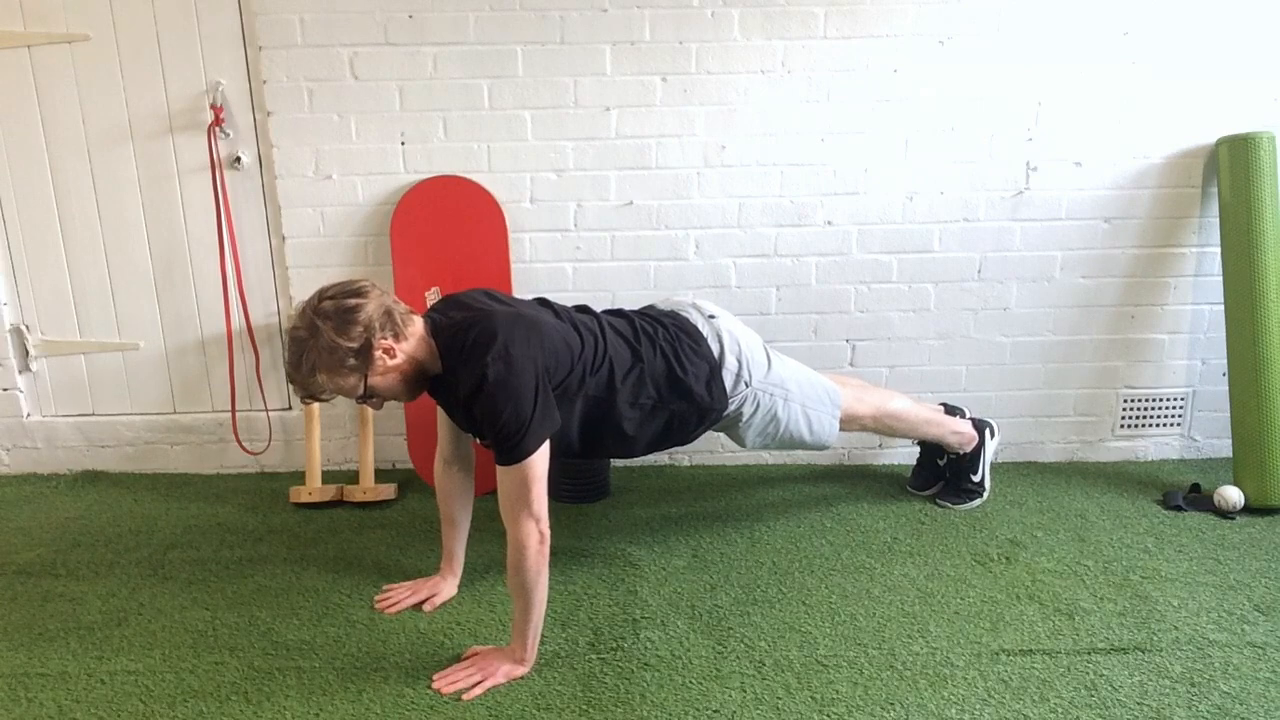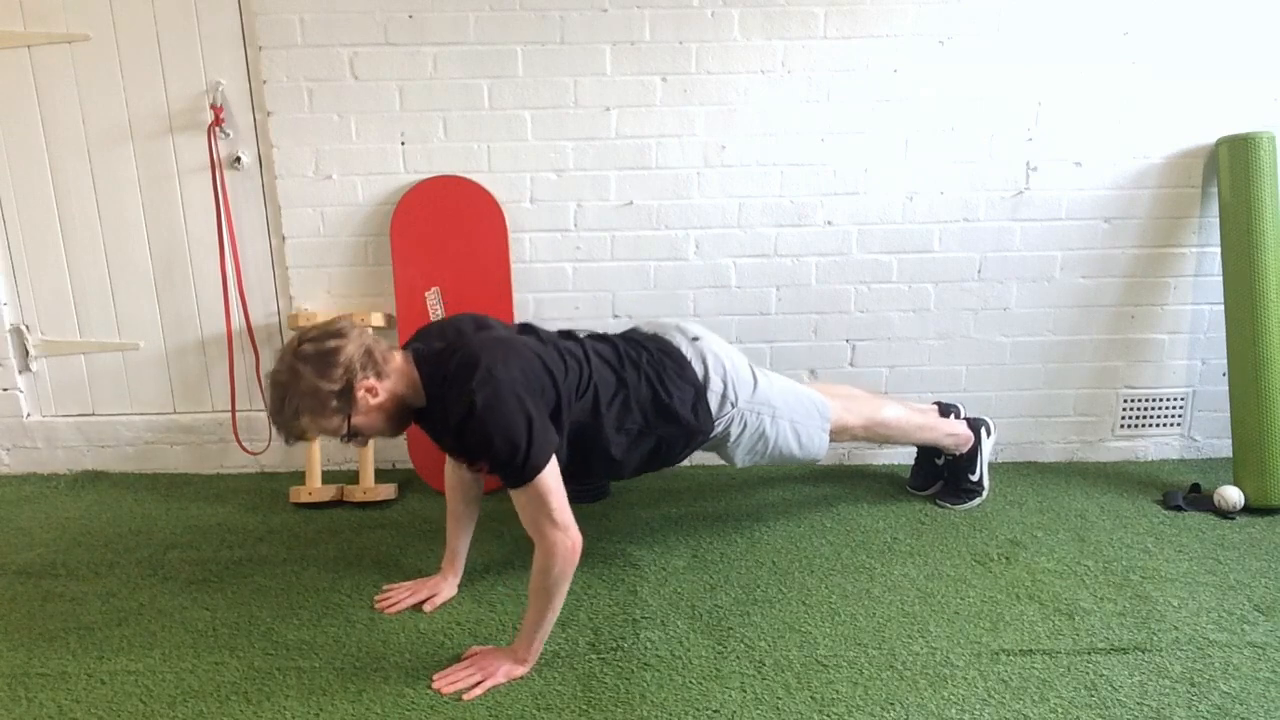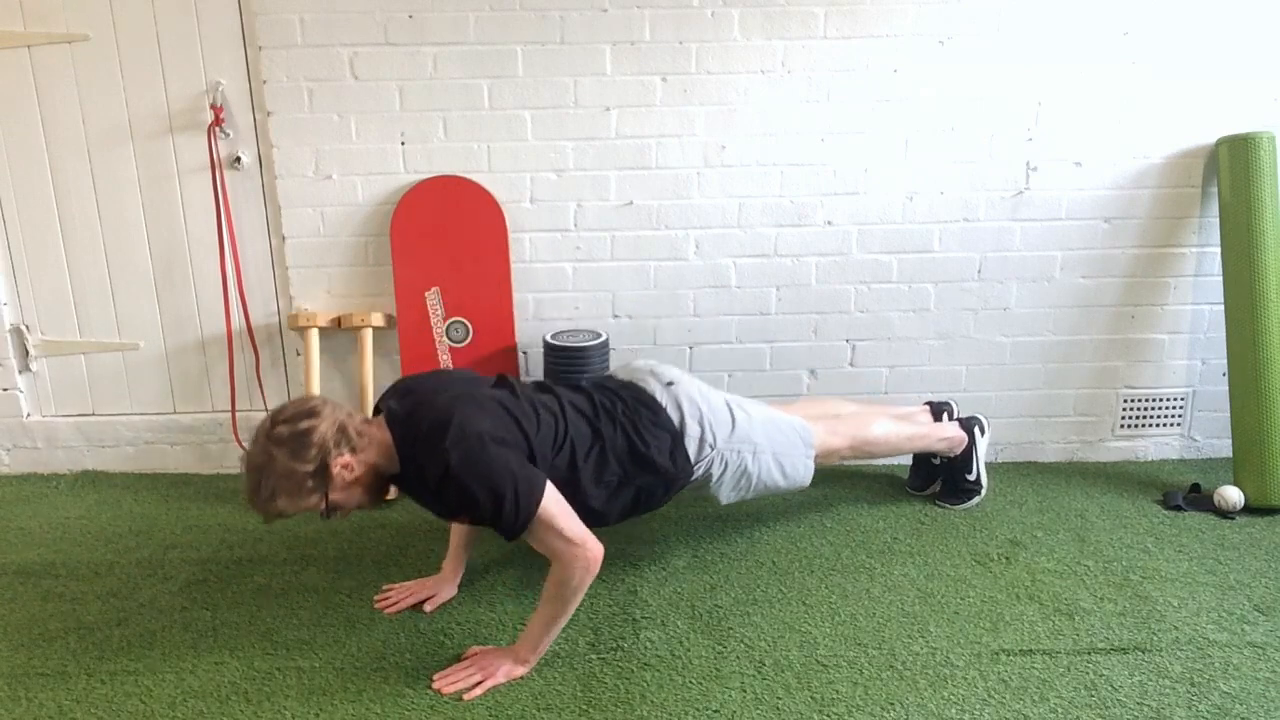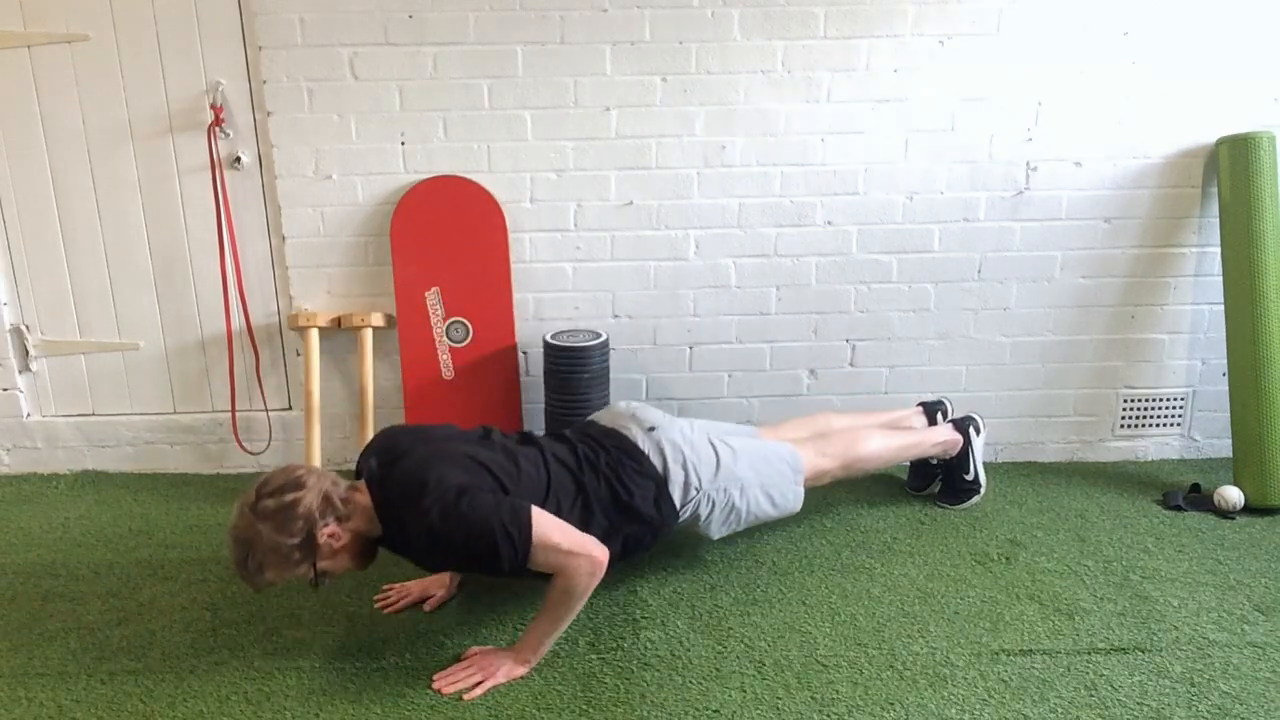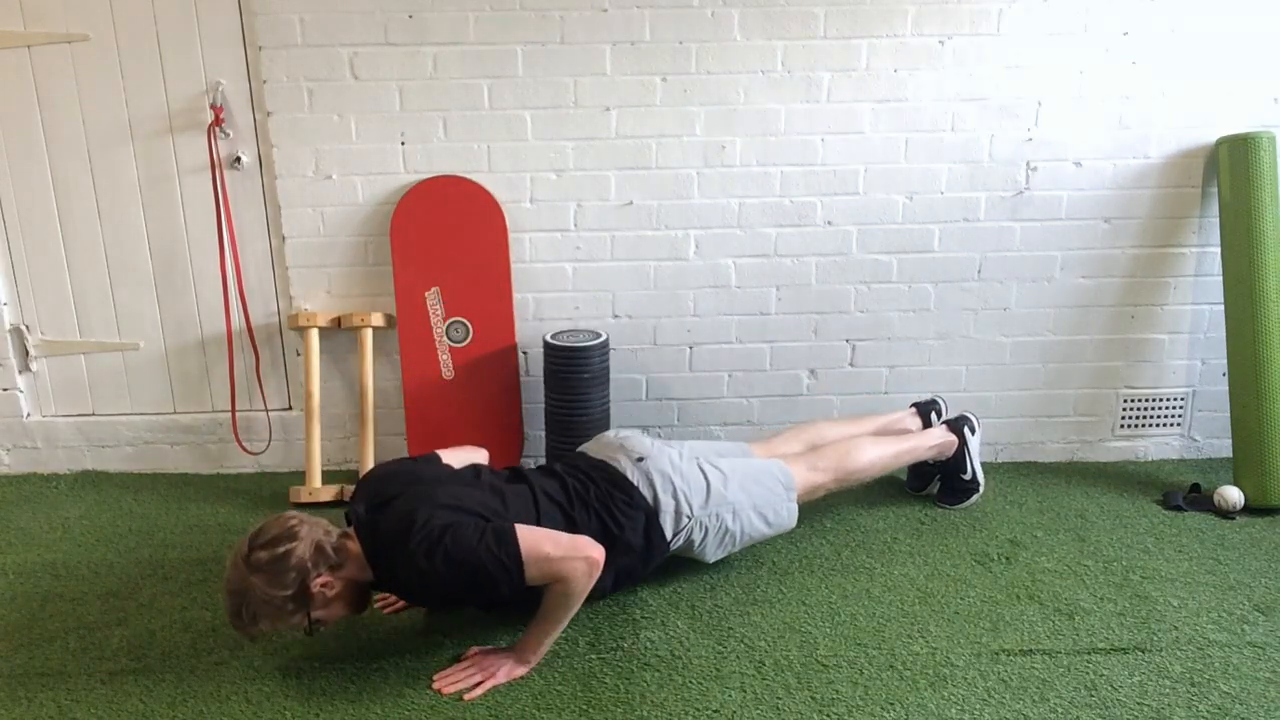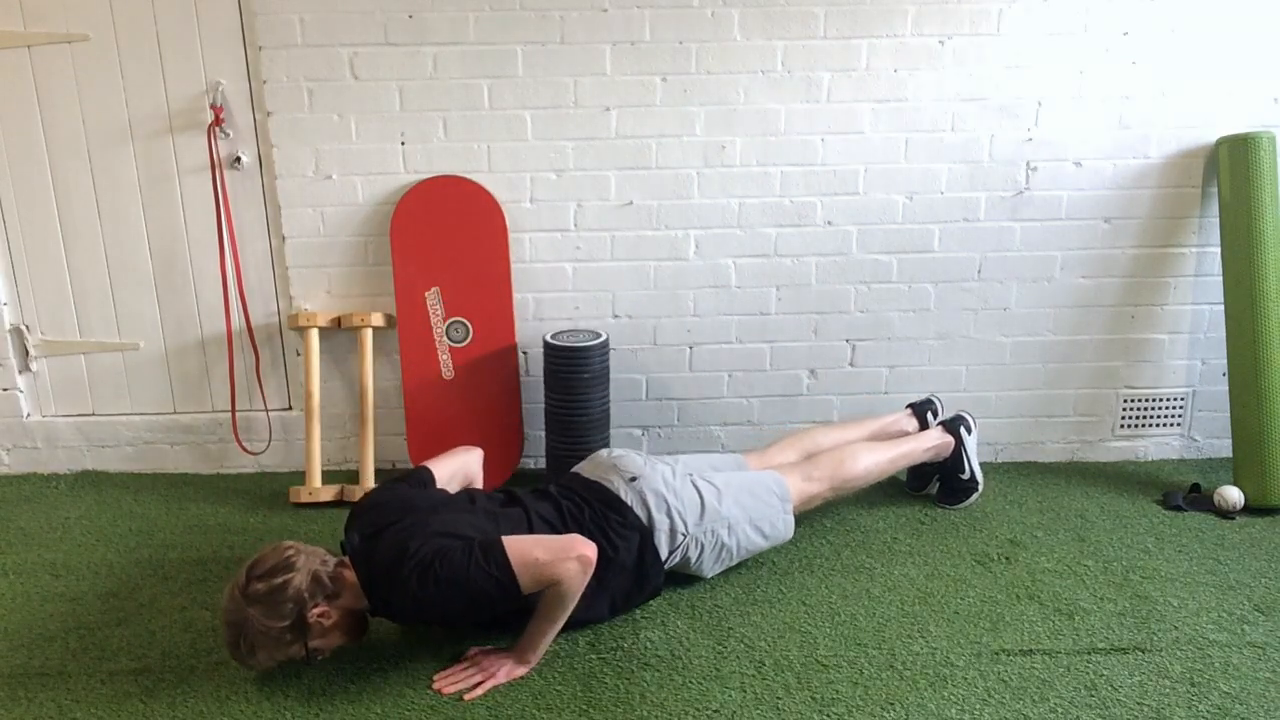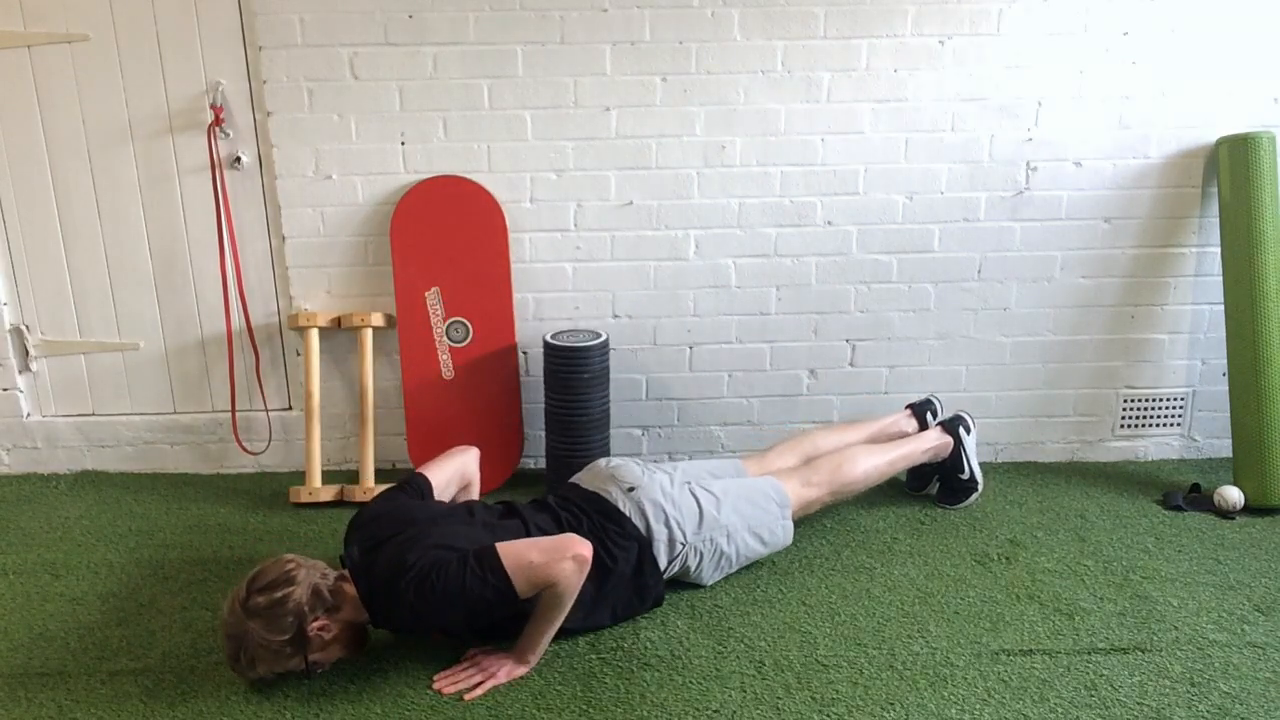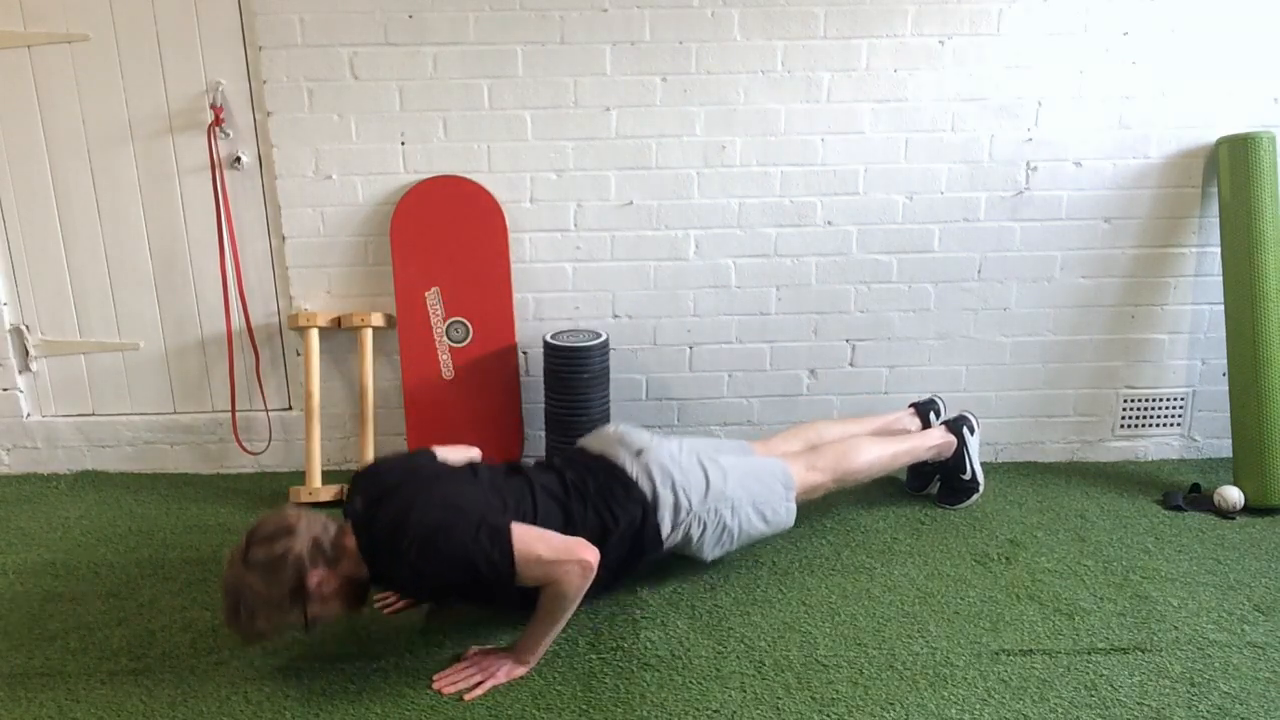
dt=0.4s
person 1, frame 1
left shoulder: (499, 367)
right shoulder: (441, 334)
left elbow: (529, 530)
right elbow: (453, 455)
left wrist: (518, 655)
right wrist: (448, 573)
left hip: (708, 364)
right hip: (670, 337)
left knee: (844, 411)
right knee: (829, 404)
left ankle: (966, 436)
right ankle: (945, 423)
person 1, frame 2
left shoulder: (488, 396)
right shoulder: (425, 360)
left elbow: (560, 541)
right elbow: (465, 460)
left wrist: (519, 657)
right wrist: (448, 573)
left hip: (693, 385)
right hip: (657, 358)
left knee: (835, 422)
right knee: (812, 411)
left ankle: (962, 436)
right ankle: (937, 417)
person 1, frame 3
left shoulder: (456, 455)
right shoulder: (398, 412)
left elbow: (581, 551)
left wrist: (520, 657)
right wrist: (451, 573)
left hip: (671, 430)
right hip: (634, 398)
left knee: (823, 442)
right knee: (791, 424)
left ankle: (955, 436)
right ankle: (926, 415)
person 1, frame 4
left shoulder: (432, 513)
right shoulder: (382, 460)
left elbow: (587, 558)
left wrist: (521, 656)
right wrist: (448, 570)
left hip: (657, 475)
right hip: (619, 438)
left knee: (815, 463)
right knee: (779, 442)
left ankle: (951, 439)
right ankle: (923, 416)
person 1, frame 5
left shoulder: (421, 553)
right shoulder: (376, 497)
left elbow: (584, 558)
left wrist: (522, 656)
left hip: (650, 505)
right hip: (613, 464)
left knee: (808, 477)
right knee: (772, 455)
left ankle: (947, 440)
right ankle: (917, 417)
person 1, frame 6
left shoulder: (417, 578)
right shoulder: (375, 516)
left elbow: (576, 557)
right elbow: (467, 457)
left wrist: (522, 657)
left hip: (648, 524)
right hip: (613, 479)
left knee: (805, 485)
right knee: (770, 464)
left ankle: (944, 441)
right ankle: (914, 419)
person 1, frame 7
left shoulder: (417, 592)
right shoulder: (372, 530)
left elbow: (569, 557)
right elbow: (463, 457)
left wrist: (521, 657)
left hip: (647, 533)
right hip: (611, 487)
left knee: (803, 491)
right knee: (766, 468)
left ankle: (942, 443)
right ankle: (911, 420)
person 1, frame 8
left shoulder: (421, 540)
right shoulder: (371, 493)
left elbow: (578, 559)
left wrist: (520, 657)
left hip: (653, 497)
right hip: (612, 457)
left knee: (810, 475)
right knee: (773, 454)
left ankle: (946, 440)
right ankle: (915, 417)
